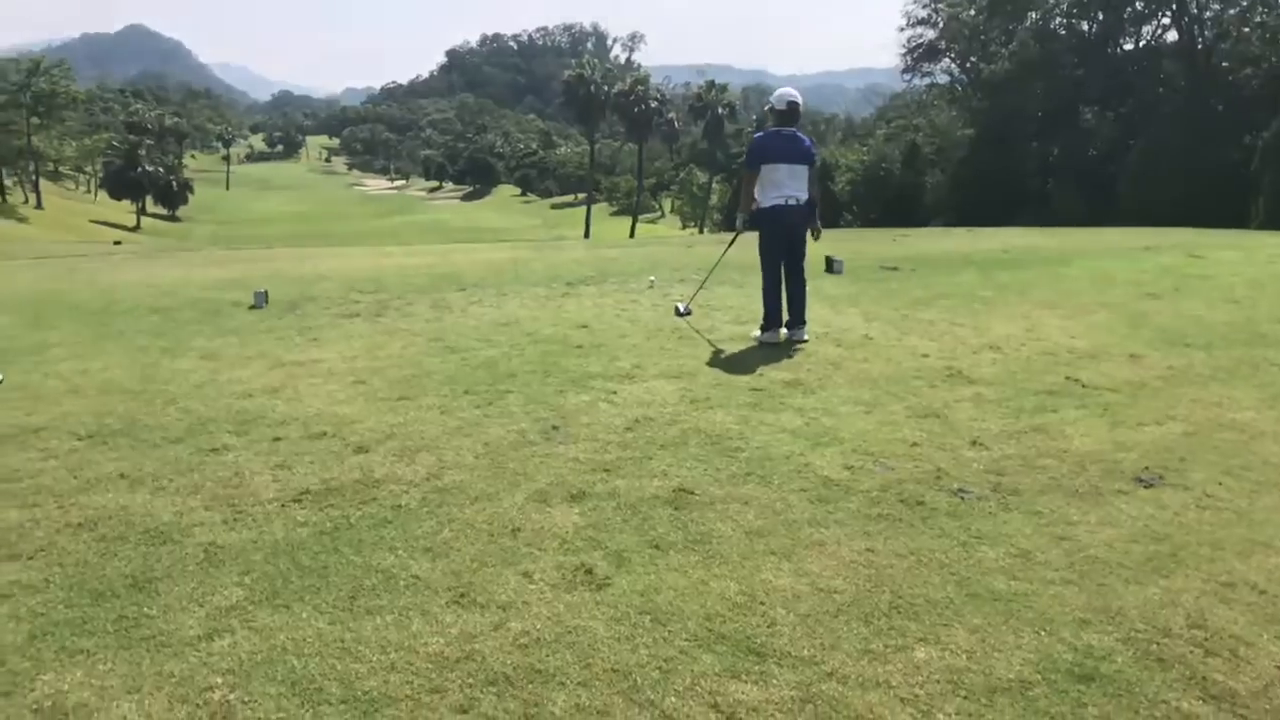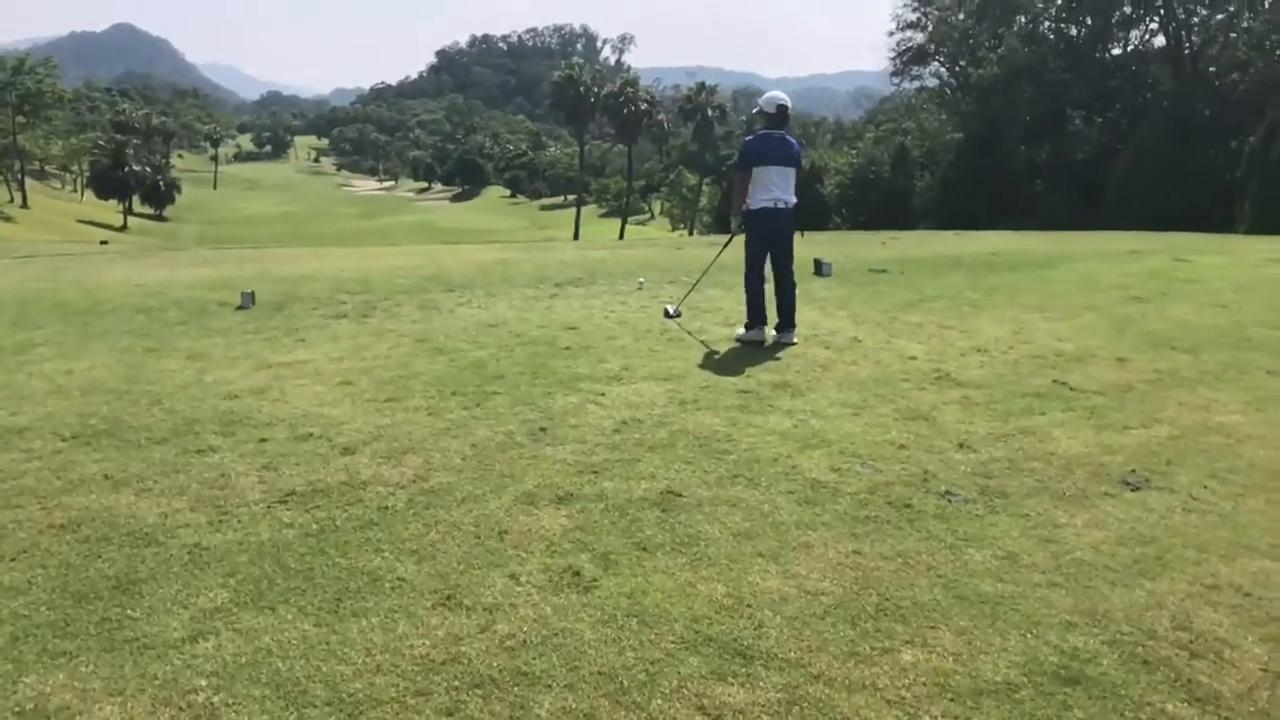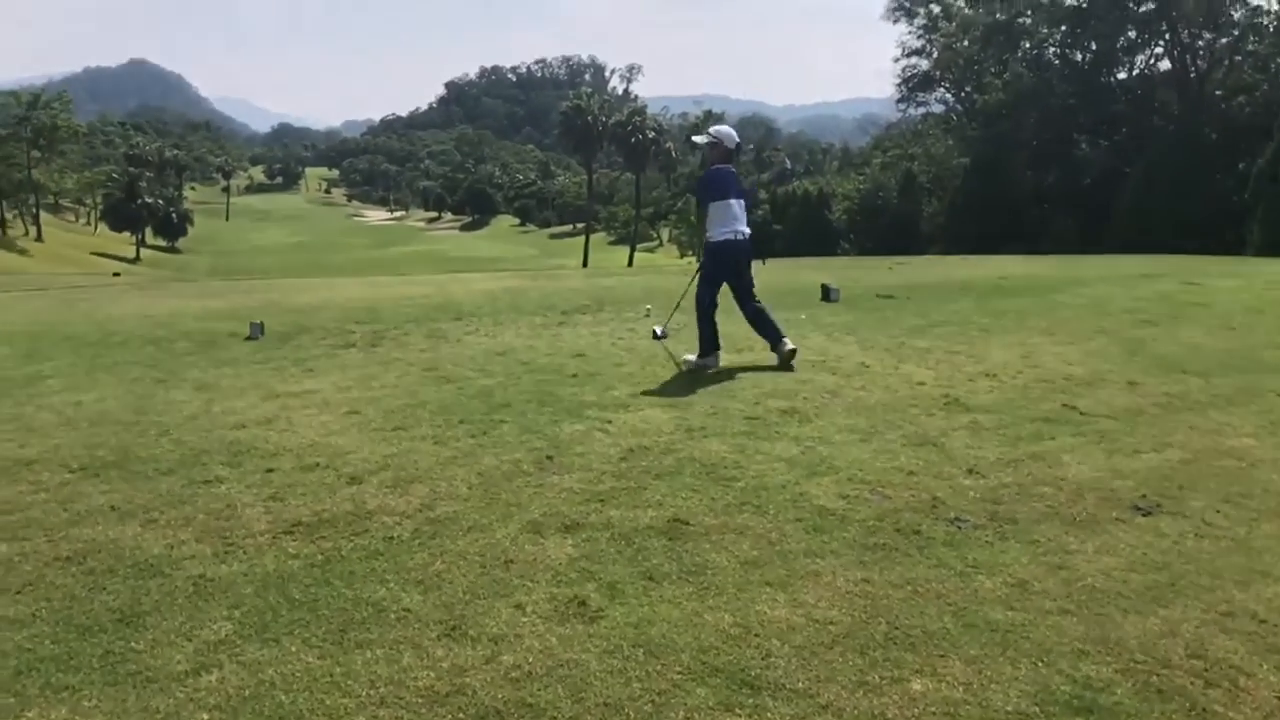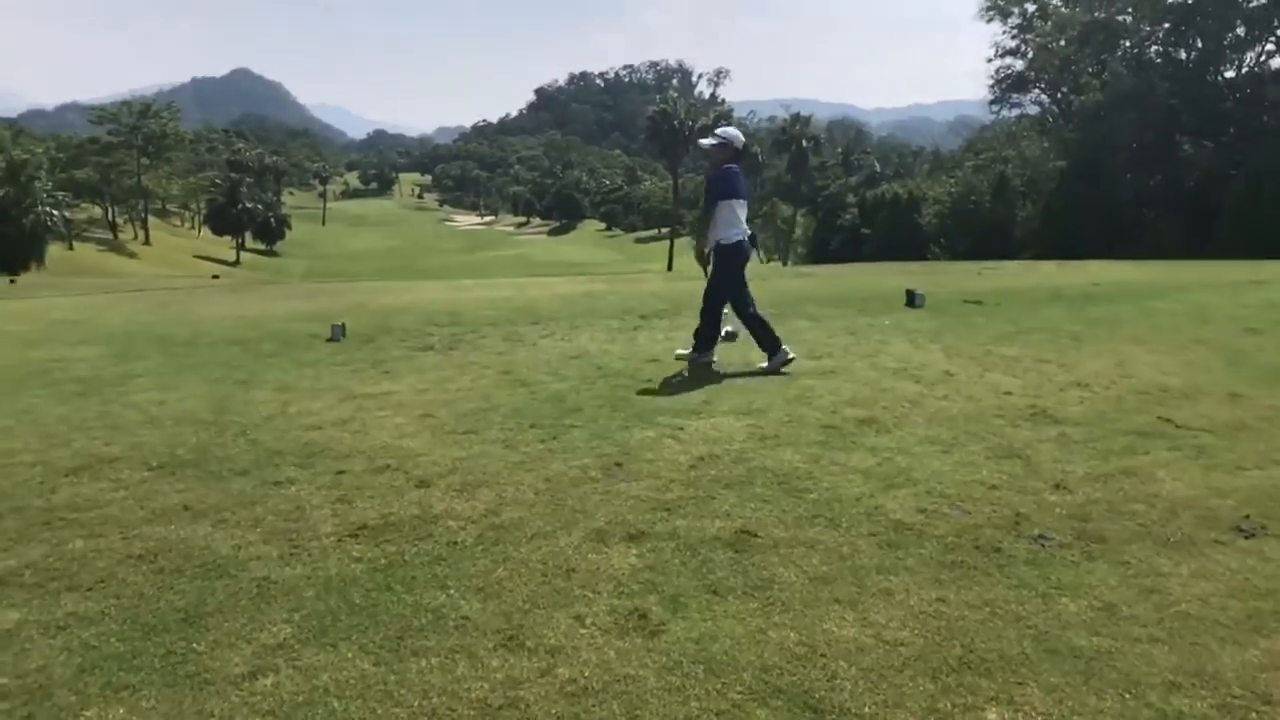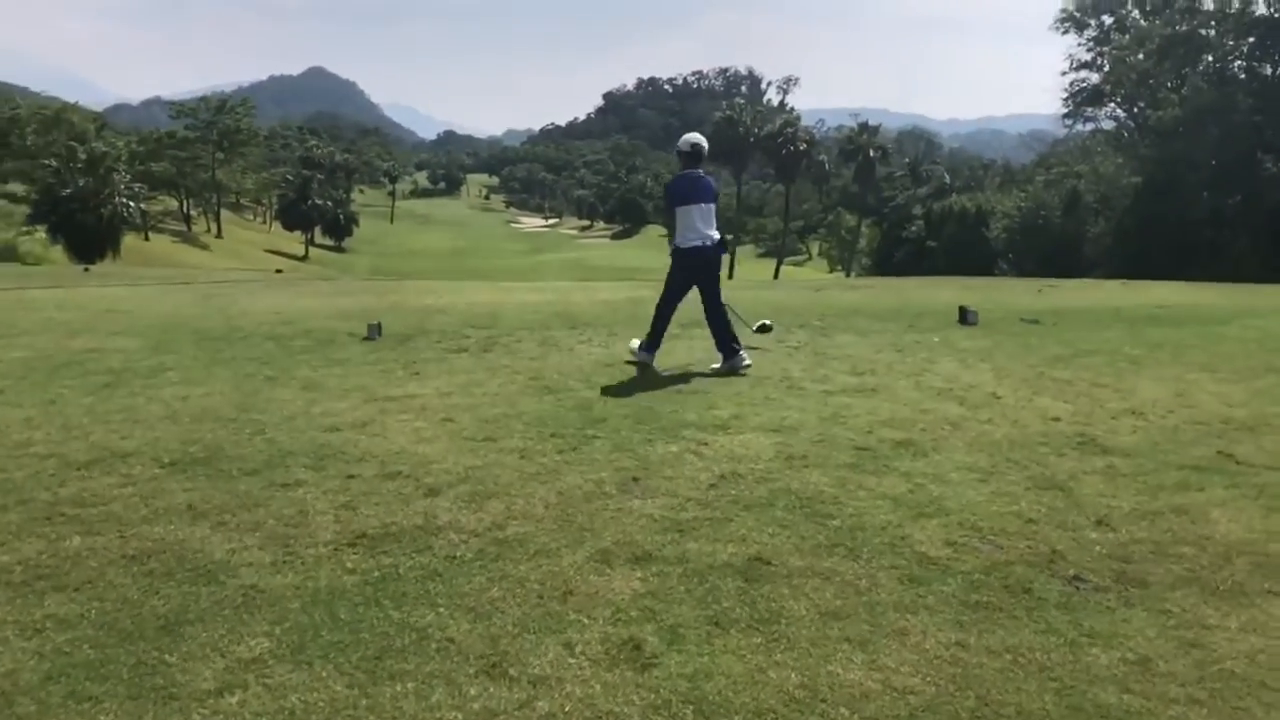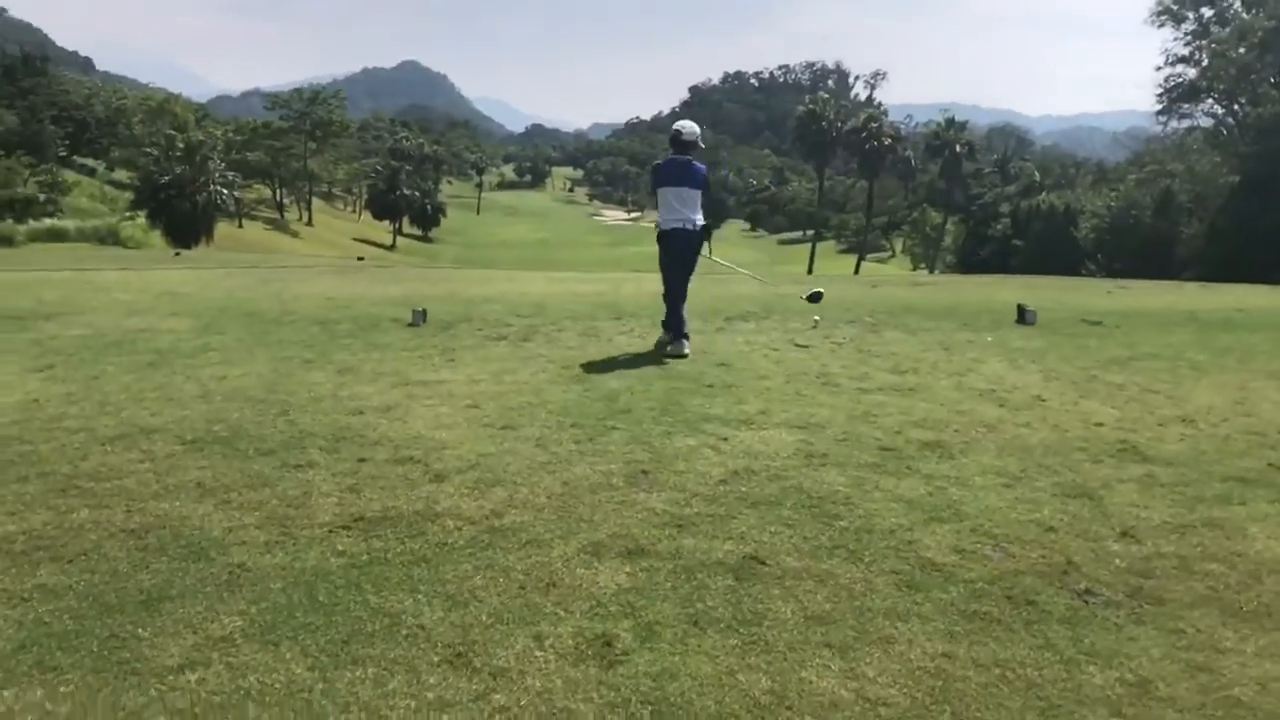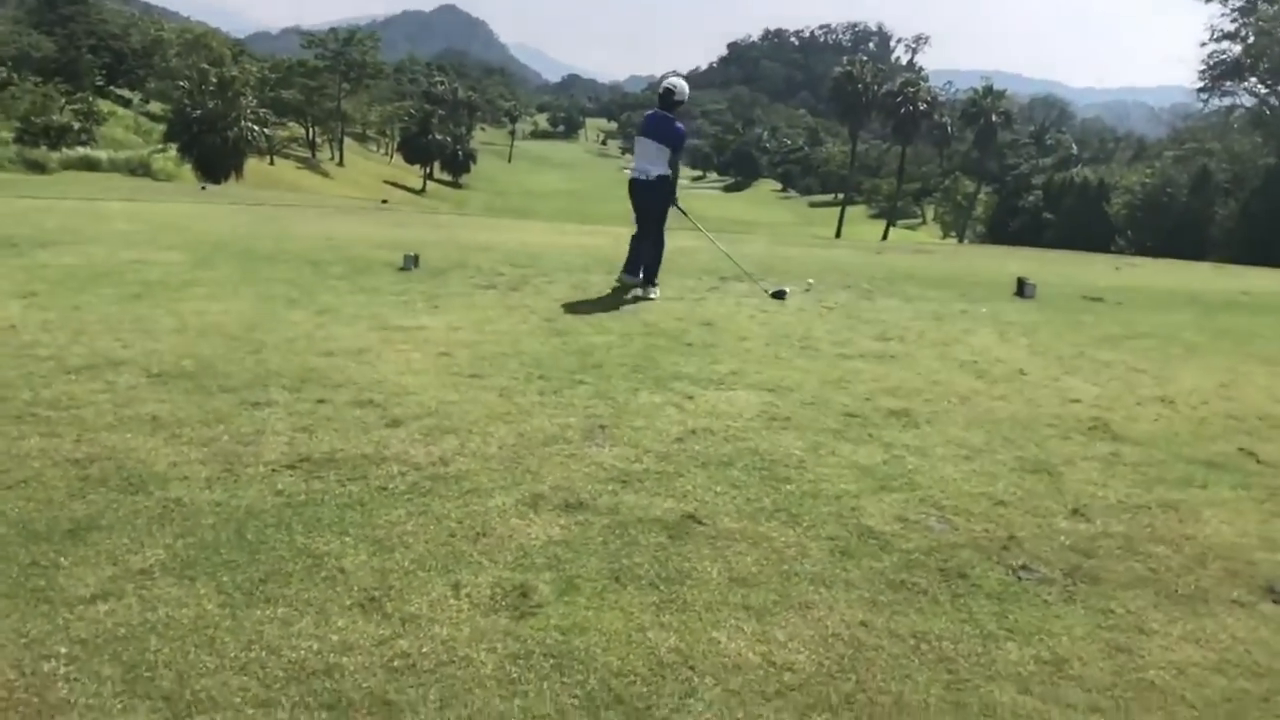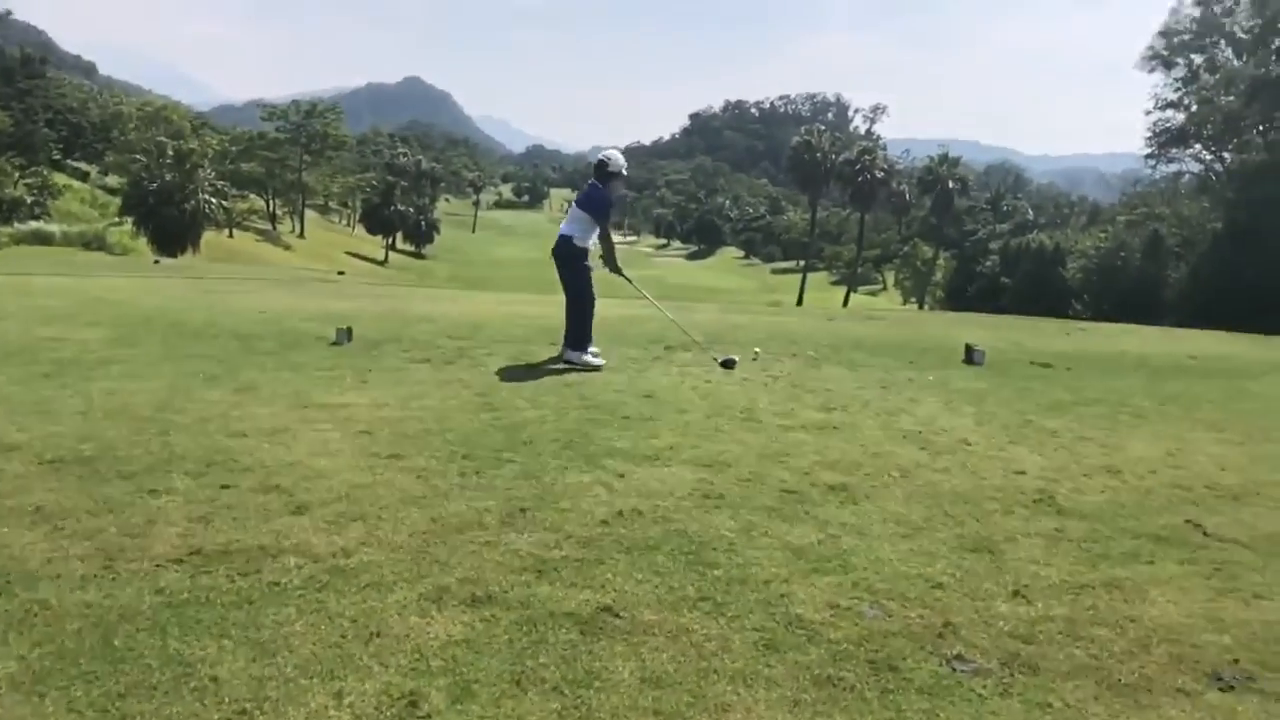
dt=0.5s
person 1, frame 1
left shoulder: (760, 142)
right shoulder: (806, 144)
left elbow: (749, 182)
right elbow: (813, 184)
left wrist: (742, 213)
right wrist: (814, 217)
left hip: (770, 212)
right hip: (797, 212)
left knee: (771, 272)
right knee: (795, 271)
left ankle: (771, 327)
right ankle: (797, 326)
person 1, frame 2
left shoulder: (752, 144)
right shoulder: (794, 147)
left elbow: (741, 185)
right elbow: (791, 183)
left wrist: (737, 214)
left hip: (760, 214)
right hip: (786, 214)
left knee: (754, 272)
right knee: (785, 273)
left ankle: (756, 327)
right ankle: (787, 329)
person 1, frame 3
left shoulder: (708, 178)
right shoulder: (734, 178)
left elbow: (702, 218)
left wrist: (707, 244)
left hip: (720, 247)
right hip: (741, 244)
left knee: (705, 300)
right knee: (747, 300)
left ankle: (708, 354)
right ankle: (780, 342)
person 1, frame 4
left shoulder: (718, 178)
right shoulder: (737, 177)
left elbow: (707, 217)
left wrist: (699, 246)
right wrist: (708, 245)
left hip: (728, 249)
right hip: (738, 245)
left knee: (741, 304)
right knee: (713, 298)
left ankle: (776, 350)
right ankle: (702, 349)
person 1, frame 5
left shoulder: (676, 184)
right shoulder: (710, 184)
left elbow: (672, 222)
right elbow: (705, 218)
left wrist: (675, 247)
left hip: (688, 252)
right hip: (711, 250)
left knee: (667, 303)
right knee: (714, 305)
left ankle: (647, 350)
right ankle: (734, 354)
person 1, frame 6
left shoulder: (659, 169)
right shoulder: (700, 171)
left elbow: (658, 200)
right elbow: (700, 203)
left hip: (670, 233)
right hip: (694, 233)
left knee: (672, 288)
right knee: (680, 286)
left ankle: (679, 339)
right ankle: (671, 330)
person 1, frame 7
left shoulder: (646, 119)
right shoulder: (677, 130)
left elbow: (644, 152)
right elbow: (673, 165)
right wrist: (672, 192)
left hip: (637, 182)
right hip: (659, 185)
left knee: (643, 230)
right knee: (655, 236)
left ankle: (630, 273)
right ankle: (649, 284)
person 1, frame 8
left shoulder: (591, 190)
right shoulder: (601, 198)
right elbow: (605, 234)
left wrist: (606, 255)
right wrist: (613, 263)
left hip: (566, 247)
right hip: (573, 250)
left knee: (576, 298)
right knee: (584, 300)
left ankle: (573, 343)
right ankle: (576, 350)
